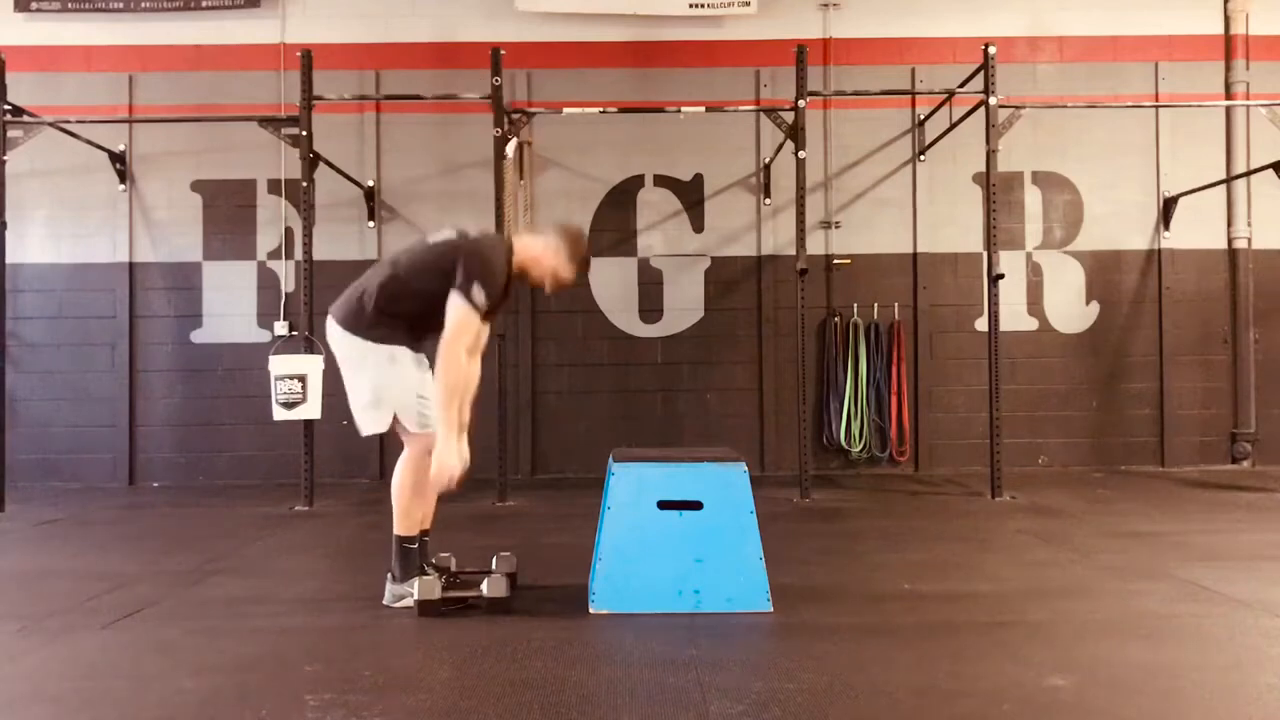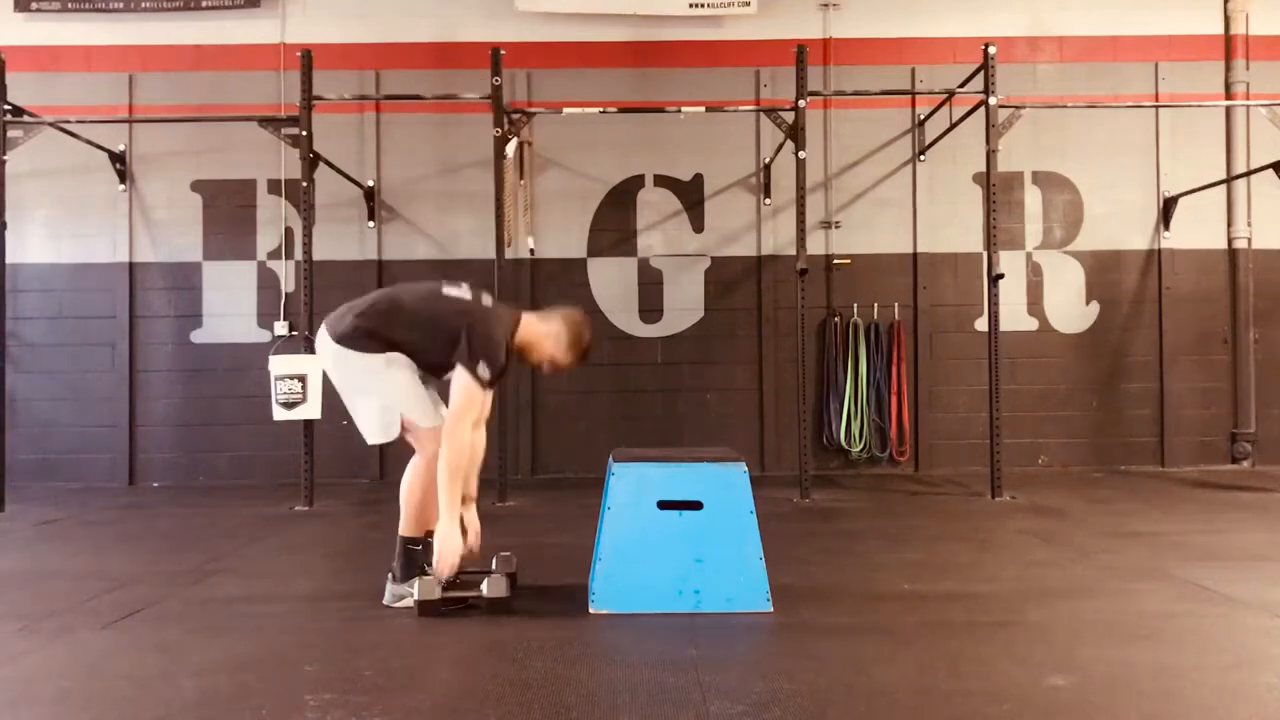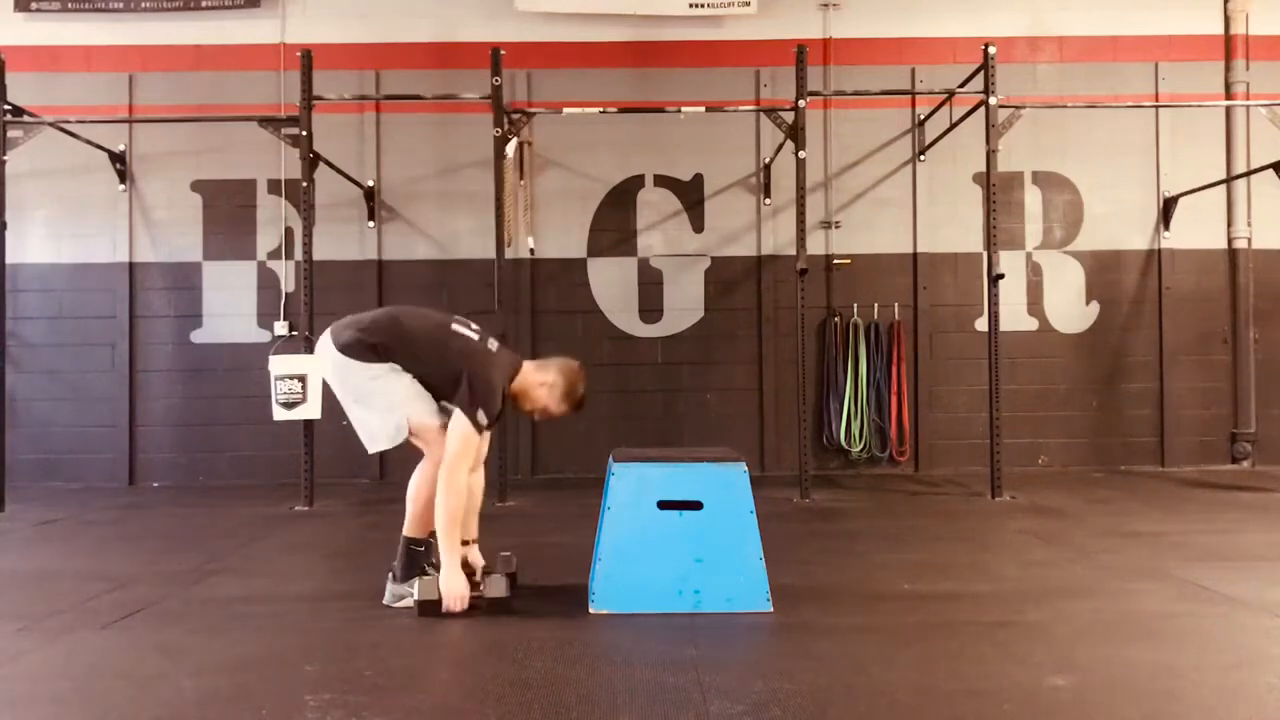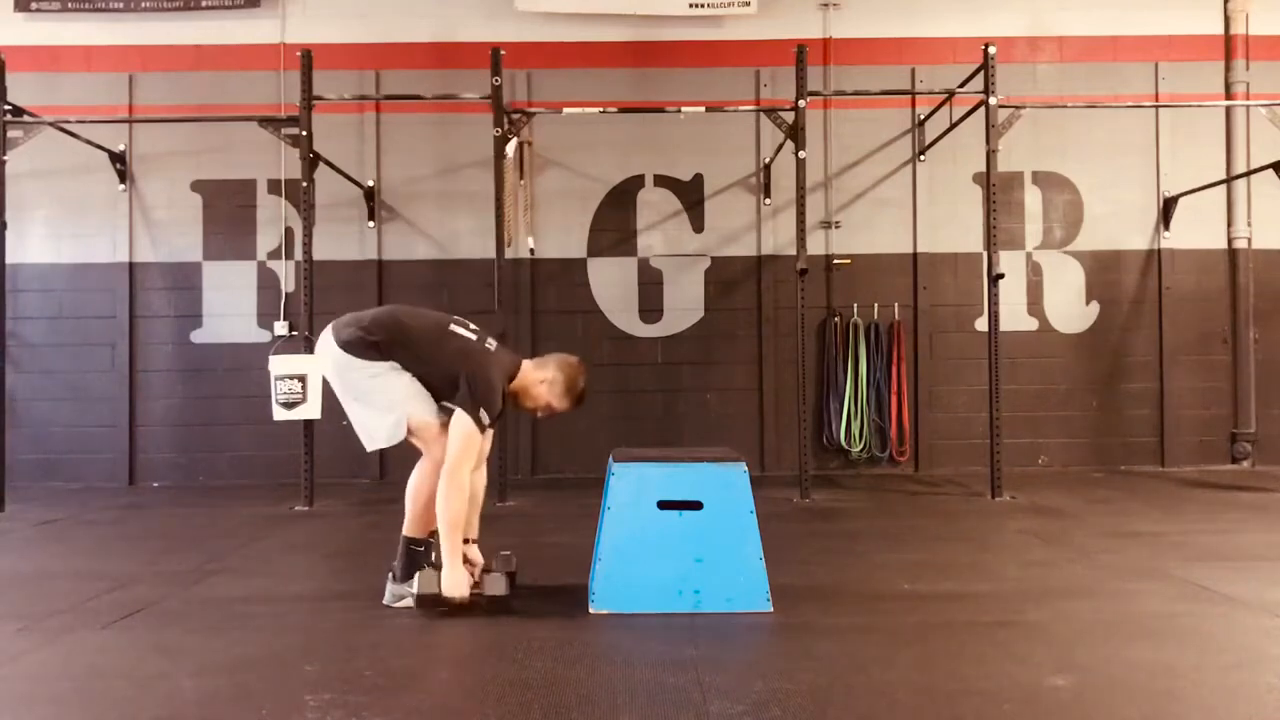
dt=0.2s
person 1, frame 1
left shoulder: (498, 269)
right shoulder: (486, 267)
left elbow: (470, 357)
right elbow: (451, 354)
left wrist: (459, 431)
right wrist: (448, 437)
left hip: (386, 329)
right hip: (368, 330)
left knee: (427, 439)
right knee: (424, 438)
left ankle: (418, 565)
right ankle: (406, 577)
person 1, frame 2
left shoulder: (501, 336)
right shoulder: (489, 340)
left elbow: (474, 428)
right elbow: (458, 432)
left wrist: (468, 504)
right wrist: (447, 521)
left hip: (362, 341)
right hip: (355, 343)
left knee: (435, 441)
right knee: (434, 442)
left ankle: (421, 563)
right ankle: (407, 578)
person 1, frame 3
left shoulder: (499, 373)
right shoulder: (488, 381)
left elbow: (472, 467)
right elbow: (453, 473)
left wrist: (469, 543)
right wrist: (451, 567)
left hip: (359, 348)
right hip: (354, 353)
left knee: (444, 448)
right knee: (441, 450)
left ankle: (416, 564)
right ankle: (407, 577)
person 1, frame 4
left shoulder: (498, 376)
right shoulder: (486, 380)
left elbow: (474, 465)
right elbow: (455, 469)
left wrist: (469, 541)
right wrist: (451, 565)
left hip: (361, 347)
right hip: (355, 350)
left knee: (440, 446)
right knee: (438, 449)
left ankle: (416, 564)
right ankle: (407, 578)
